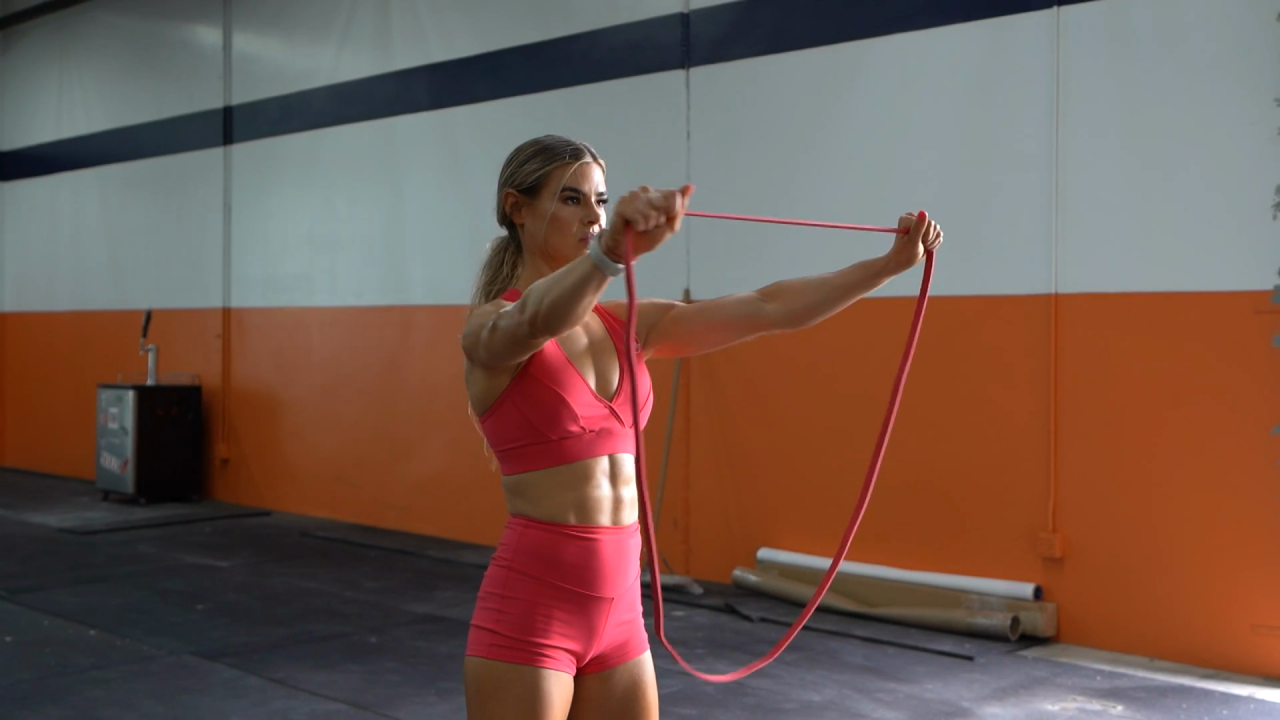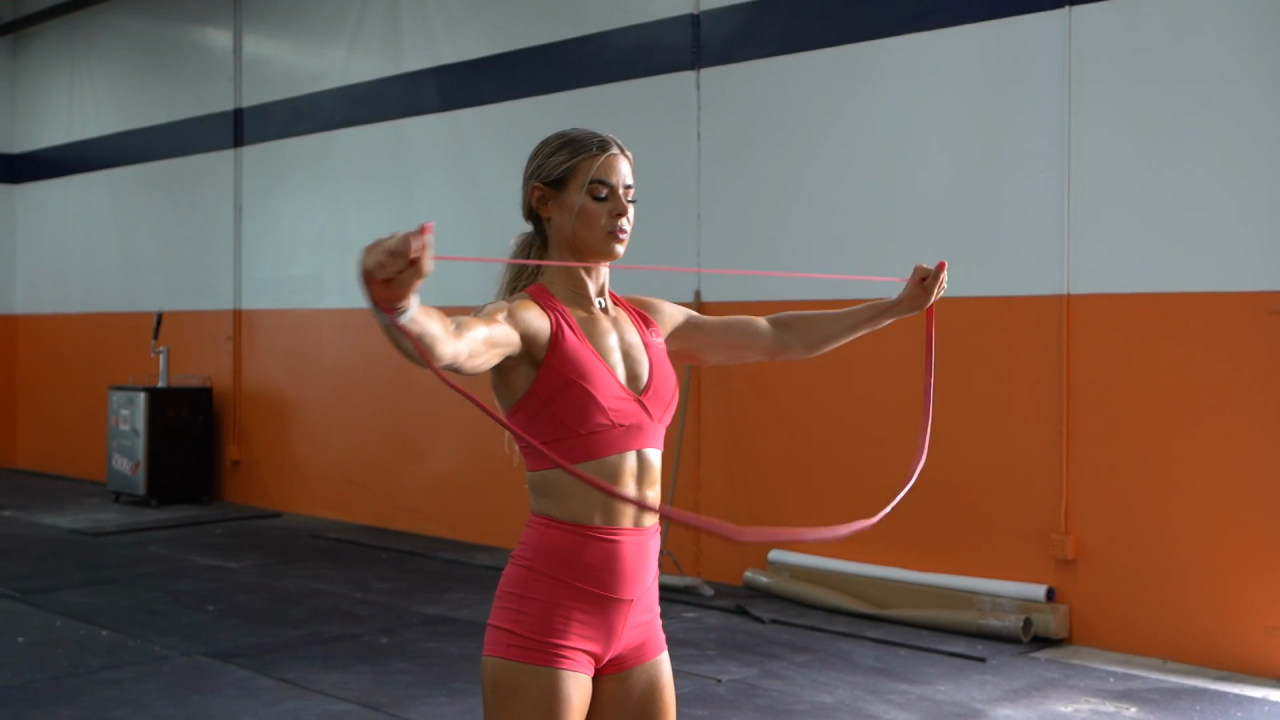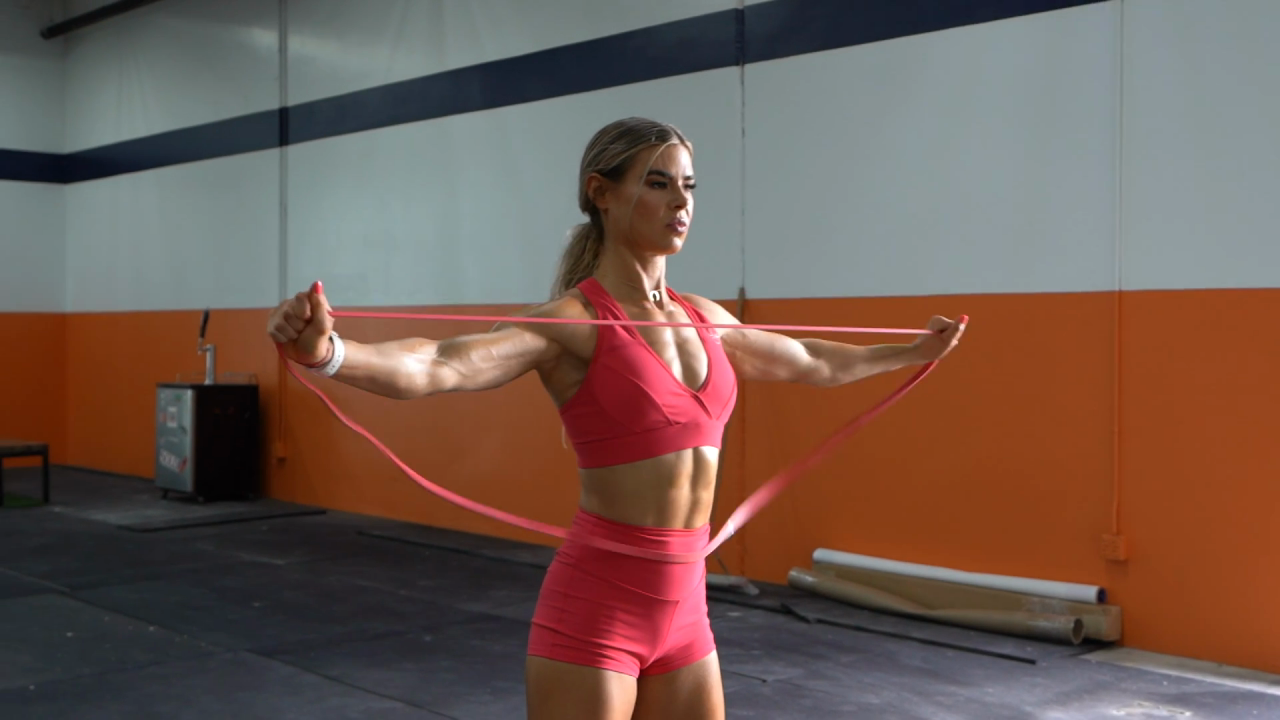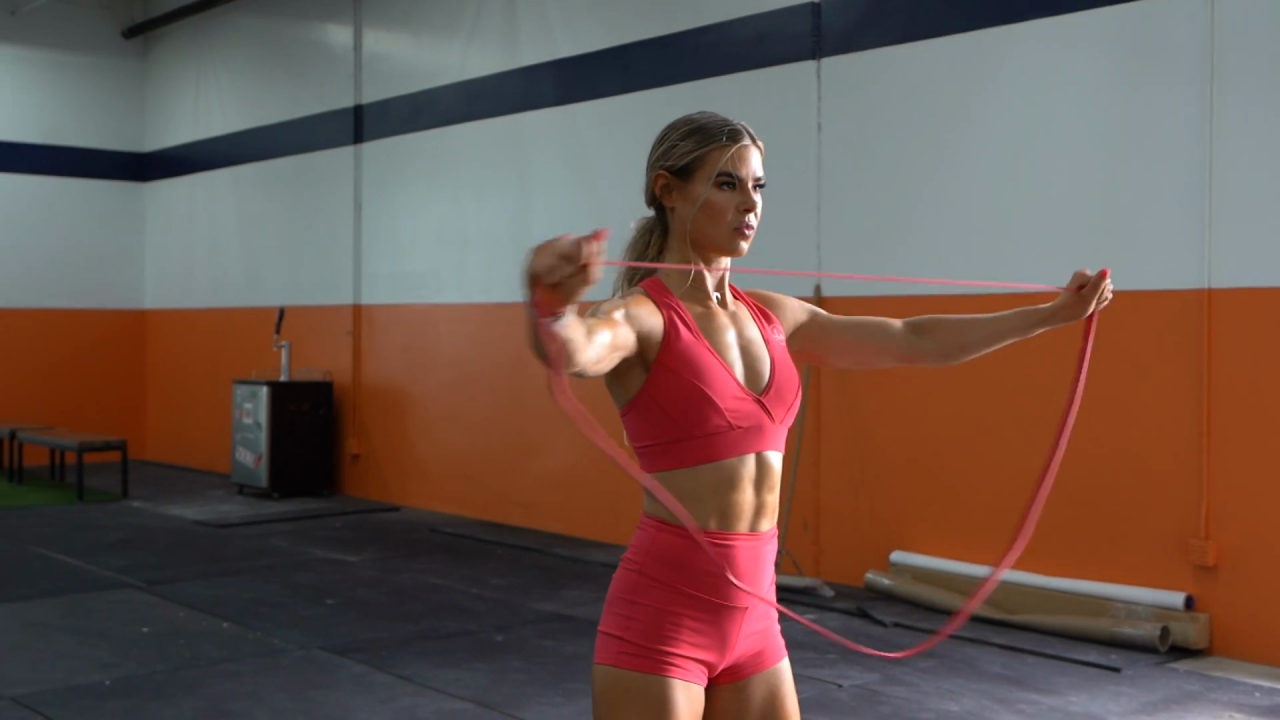
dt=0.4s
person 1, frame 1
left shoulder: (626, 325)
right shoulder: (496, 329)
left elbow: (767, 309)
right elbow: (535, 324)
left wrist: (891, 263)
right wrist: (608, 251)
left hip: (616, 612)
right hip: (527, 615)
person 1, frame 2
left shoulder: (646, 319)
right shoulder: (519, 319)
left elbow: (781, 338)
right elbow: (445, 346)
left wrist: (898, 308)
right wrist: (396, 302)
left hip: (635, 606)
right hip: (544, 614)
person 1, frame 3
left shoulder: (700, 318)
right shoulder: (568, 321)
left elbow: (807, 363)
right elbow: (435, 367)
left wrist: (914, 351)
right wrist: (325, 353)
left hip: (681, 610)
right hip: (592, 612)
person 1, frame 4
left shoulder: (769, 317)
right shoulder: (633, 317)
left elbow: (914, 342)
right elbow: (569, 350)
left wrist: (1056, 312)
right wrist: (550, 304)
left hip: (747, 620)
right hip: (654, 622)
